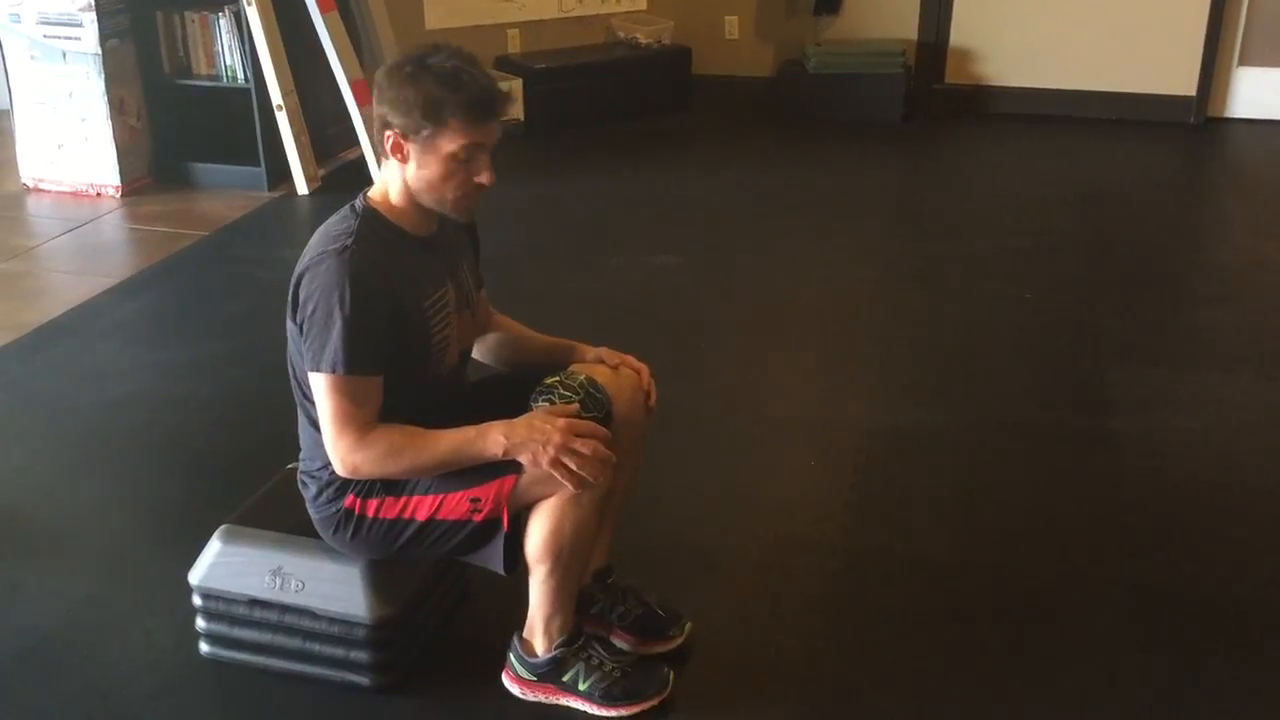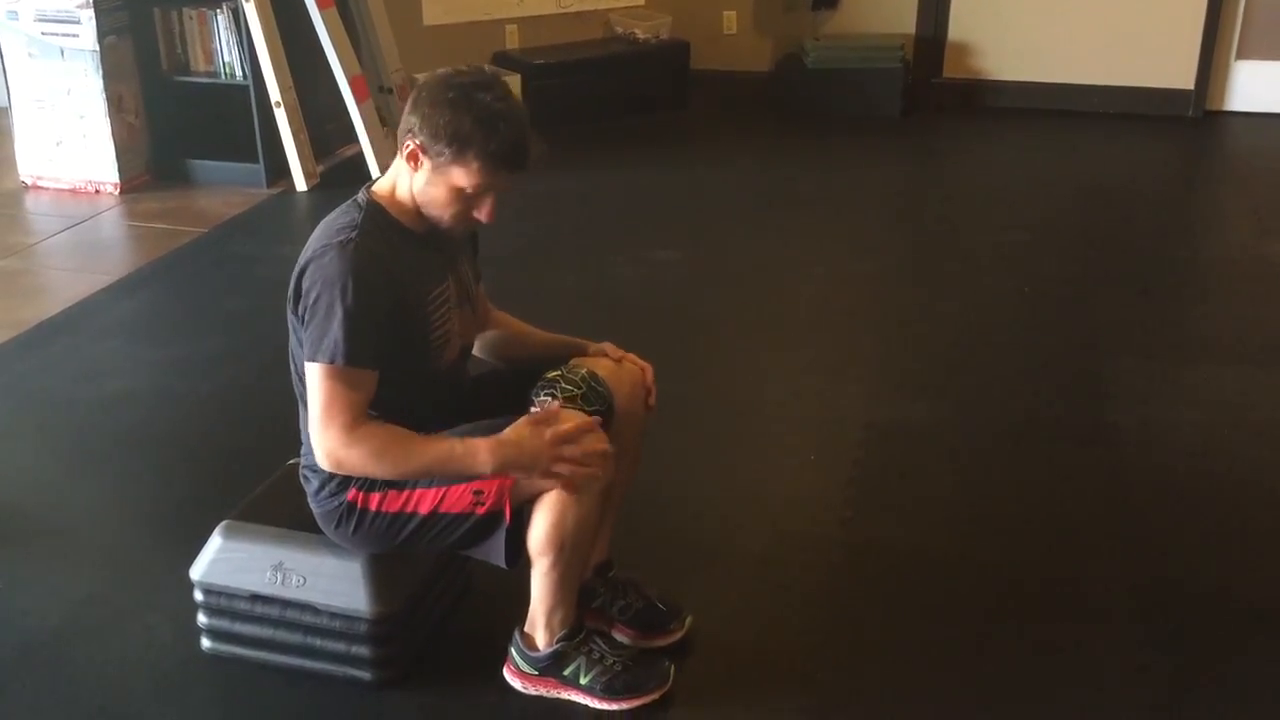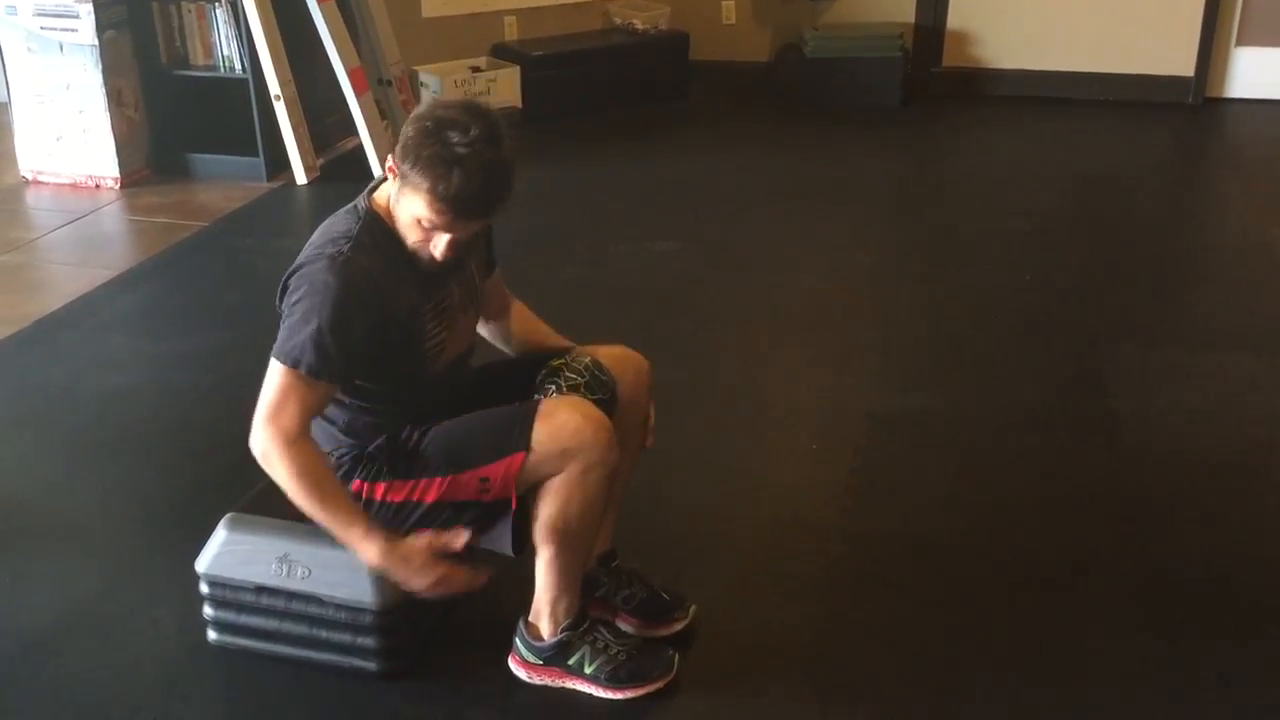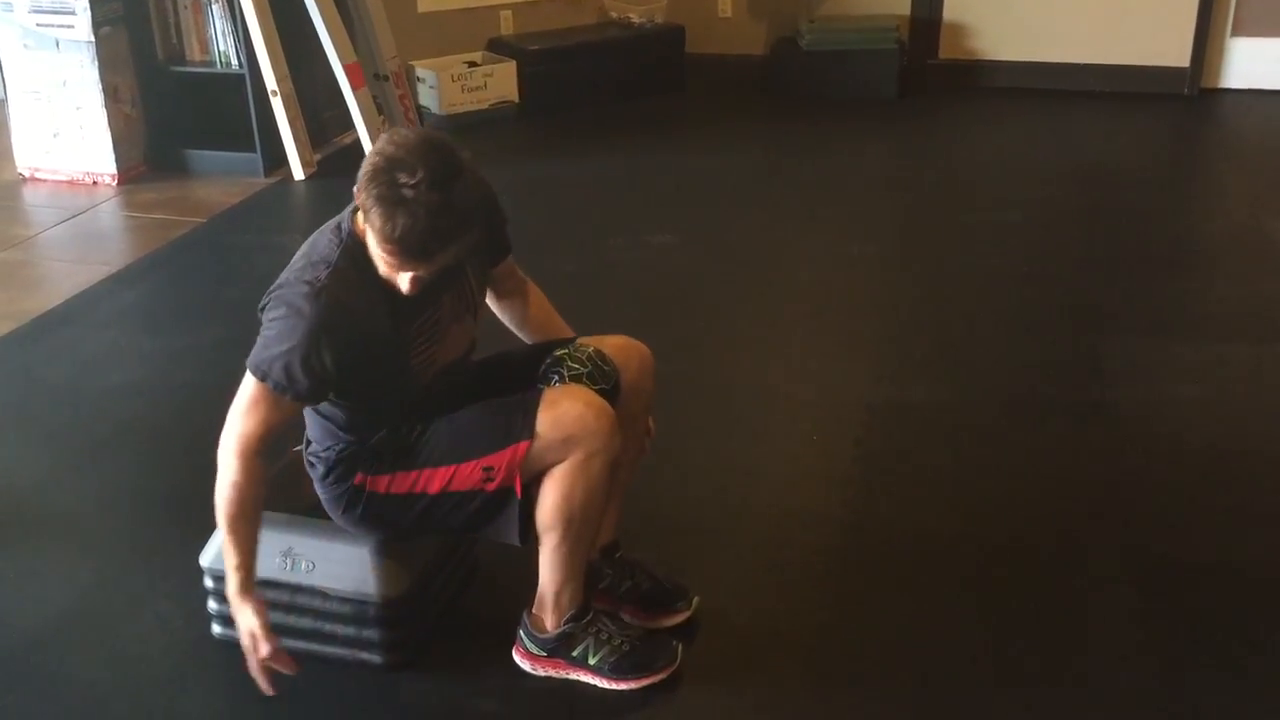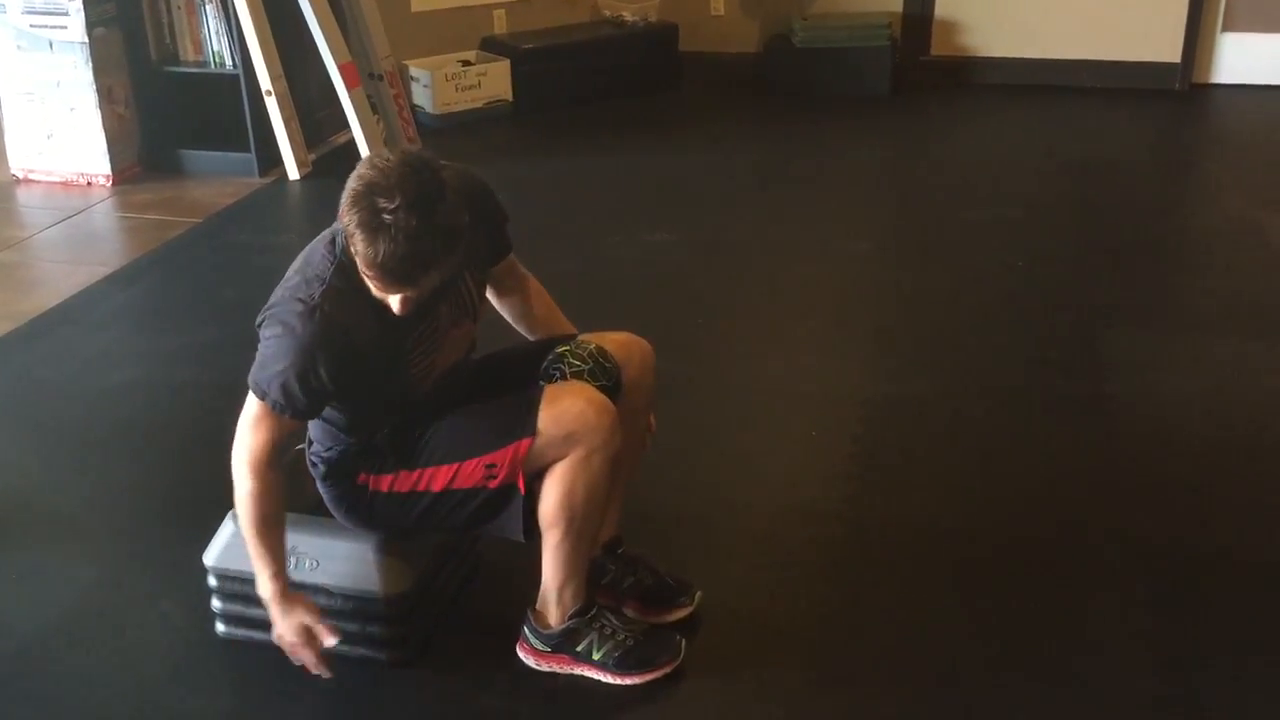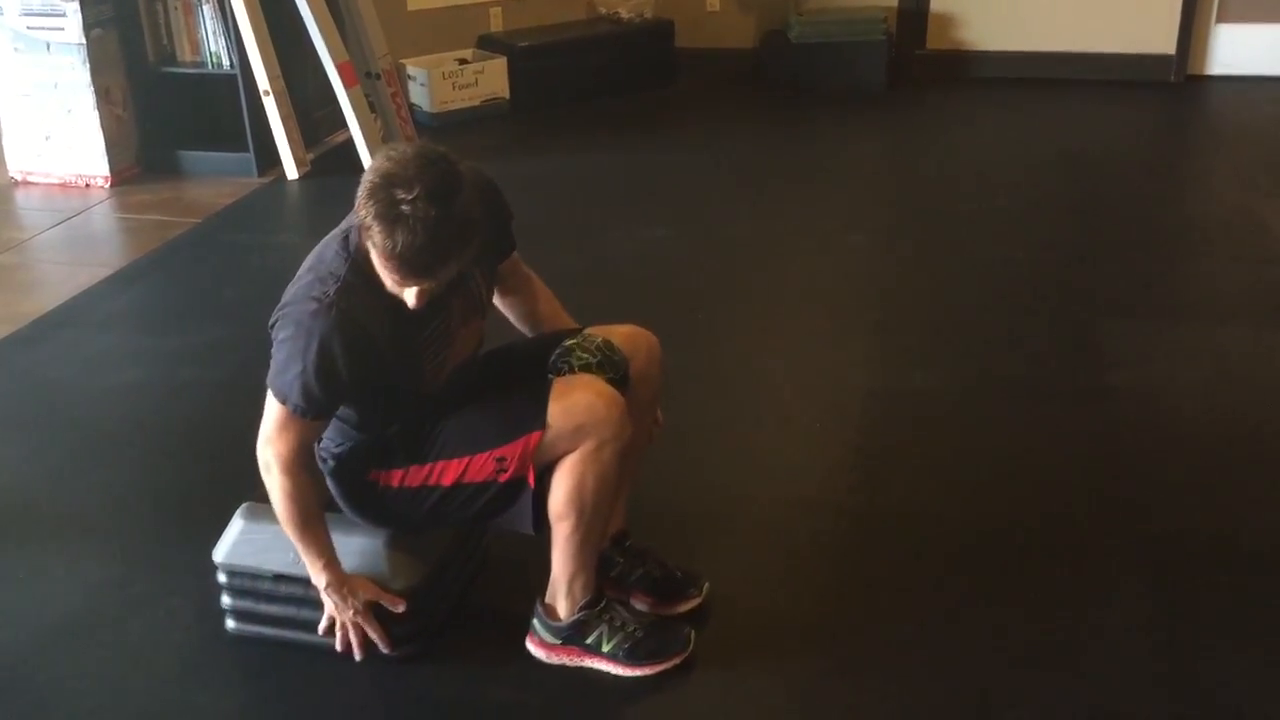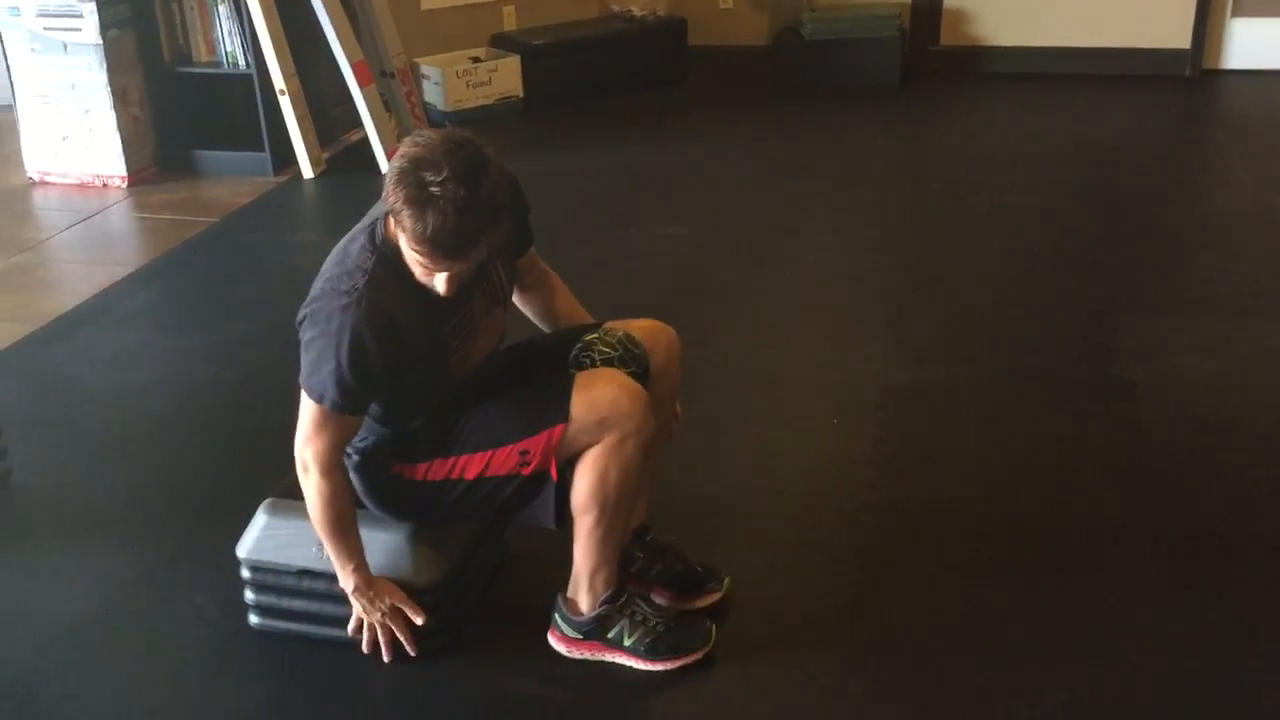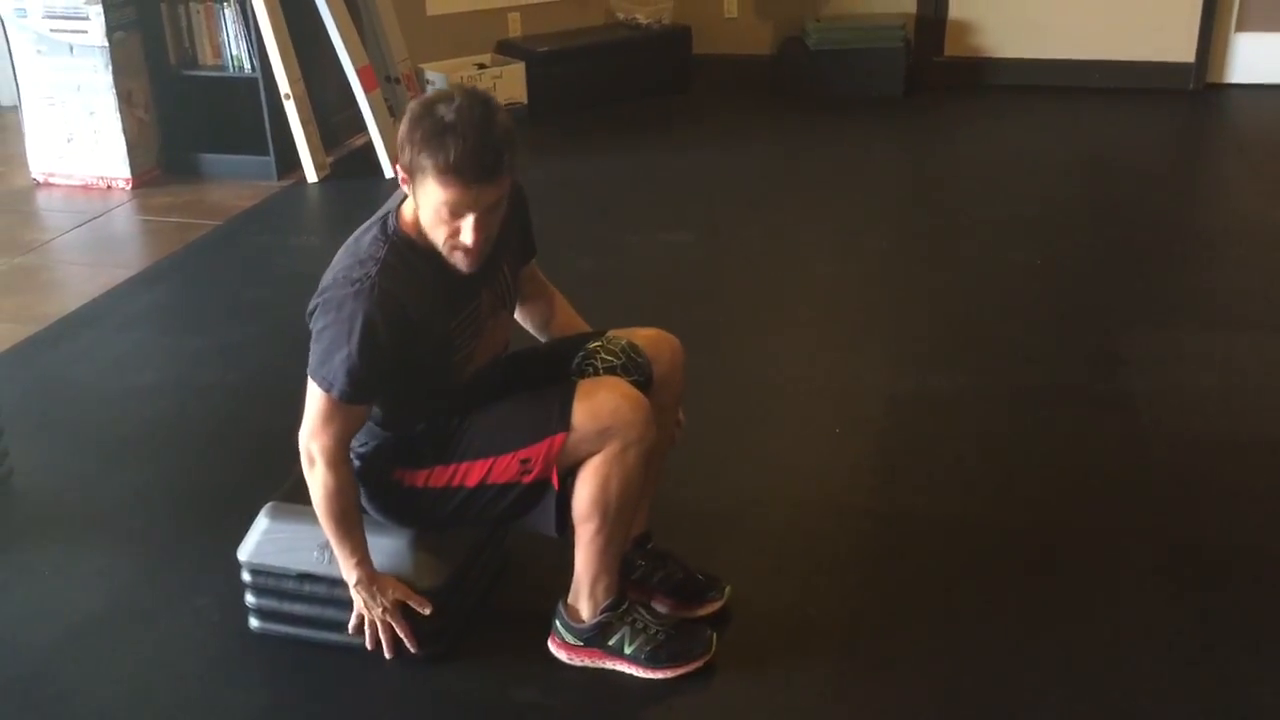
dt=0.3s
person 1, frame 1
left shoulder: (447, 220)
right shoulder: (346, 269)
left elbow: (480, 329)
right elbow: (352, 450)
left wrist: (584, 354)
right wrist: (508, 437)
left hip: (436, 421)
right hip: (363, 489)
left knee: (617, 392)
right knee: (576, 465)
left ankle: (589, 583)
right ankle: (546, 655)
person 1, frame 2
left shoulder: (442, 214)
right shoulder: (348, 265)
left elbow: (478, 325)
right elbow: (337, 441)
left wrist: (584, 351)
right wrist: (498, 456)
left hip: (437, 415)
right hip: (365, 485)
left knee: (619, 386)
right knee: (579, 449)
left ankle: (588, 581)
right ankle: (547, 650)
person 1, frame 3
left shoulder: (452, 222)
right shoulder: (339, 277)
left elbow: (496, 309)
right elbow: (274, 437)
left wrist: (584, 362)
right wrist: (382, 550)
left hip: (439, 401)
right hip: (369, 467)
left knee: (624, 372)
right knee: (583, 436)
left ankle: (592, 570)
right ankle: (550, 637)
person 1, frame 4
left shoulder: (468, 203)
right shoulder: (318, 303)
left elbow: (510, 288)
right elbow: (242, 441)
left wrist: (585, 368)
right wrist: (241, 591)
left hip: (446, 394)
right hip: (371, 465)
left knee: (628, 363)
right knee: (585, 424)
left ankle: (596, 561)
right ankle: (554, 631)
person 1, frame 5
left shoulder: (463, 201)
right shoulder: (312, 320)
left elbow: (511, 284)
right elbow: (255, 455)
left wrist: (588, 369)
right wrist: (277, 592)
left hip: (448, 390)
right hip: (374, 465)
left knee: (630, 359)
right knee: (586, 422)
left ankle: (599, 558)
right ankle: (558, 627)
person 1, frame 6
left shoulder: (472, 198)
right shoulder: (326, 316)
left elbow: (513, 282)
right elbow: (279, 452)
left wrist: (592, 364)
right wrist: (331, 581)
left hip: (455, 386)
right hip: (385, 459)
left knee: (635, 352)
right knee: (596, 415)
left ankle: (605, 549)
right ankle: (567, 618)
person 1, frame 7
left shoulder: (494, 195)
right shoulder: (354, 309)
left elbow: (531, 279)
right elbow: (317, 455)
left wrist: (610, 353)
right wrist: (358, 583)
left hip: (476, 382)
right hip: (408, 453)
left knee: (655, 347)
right knee: (621, 409)
left ankle: (627, 547)
right ankle: (589, 613)
person 1, frame 8
left shoulder: (497, 210)
right shoulder: (369, 295)
left elbow: (531, 293)
right elbow: (320, 446)
left wrist: (608, 366)
right wrist: (361, 577)
left hip: (478, 389)
right hip: (409, 458)
left knee: (658, 355)
right knee: (621, 417)
left ankle: (628, 555)
right ankle: (590, 620)
